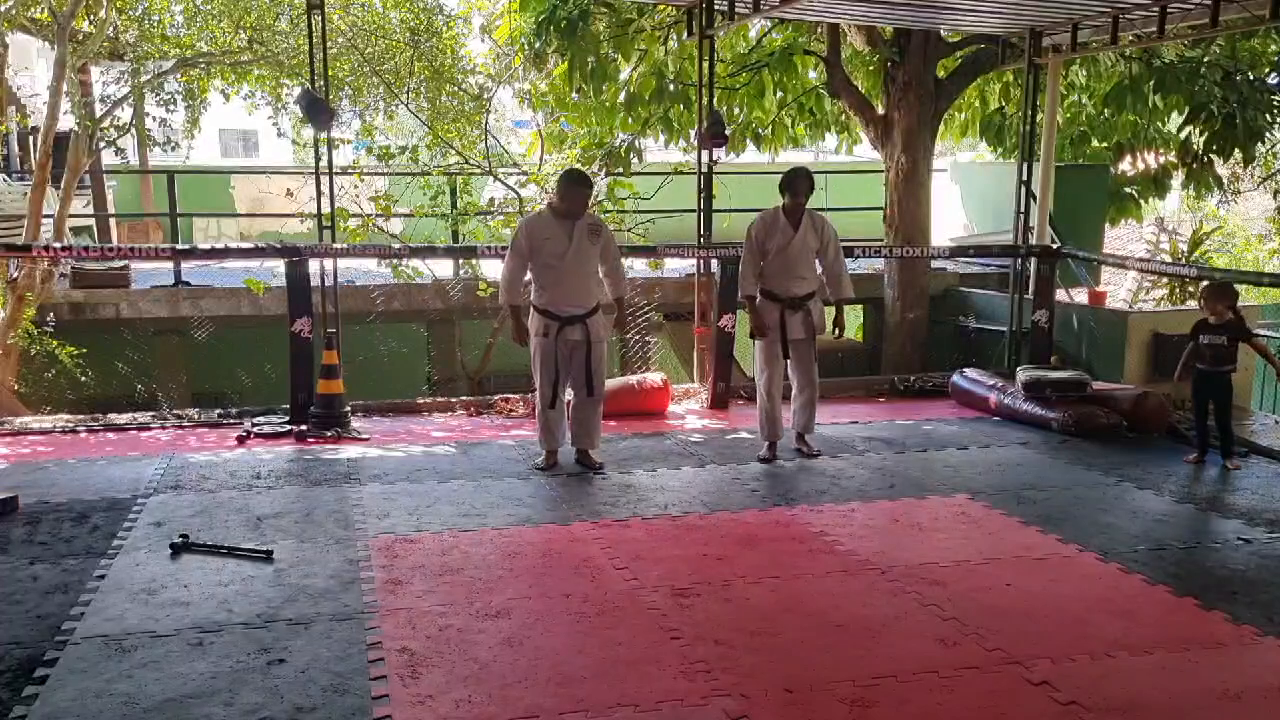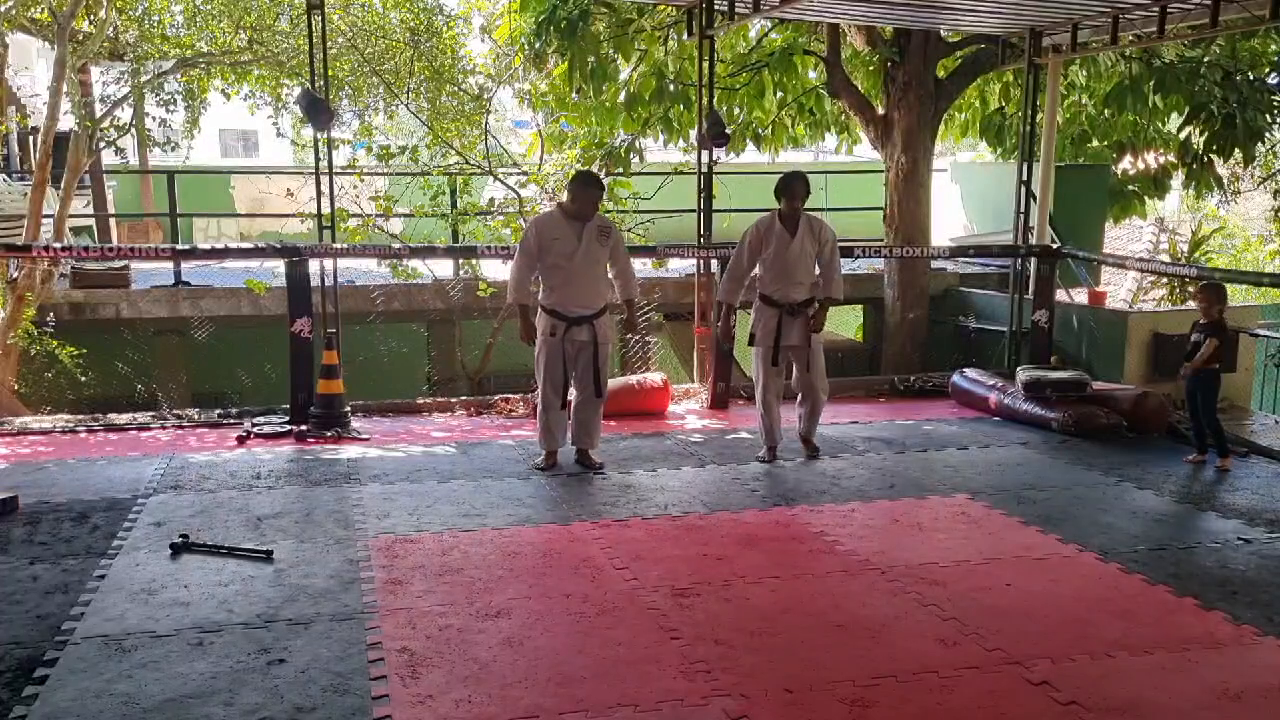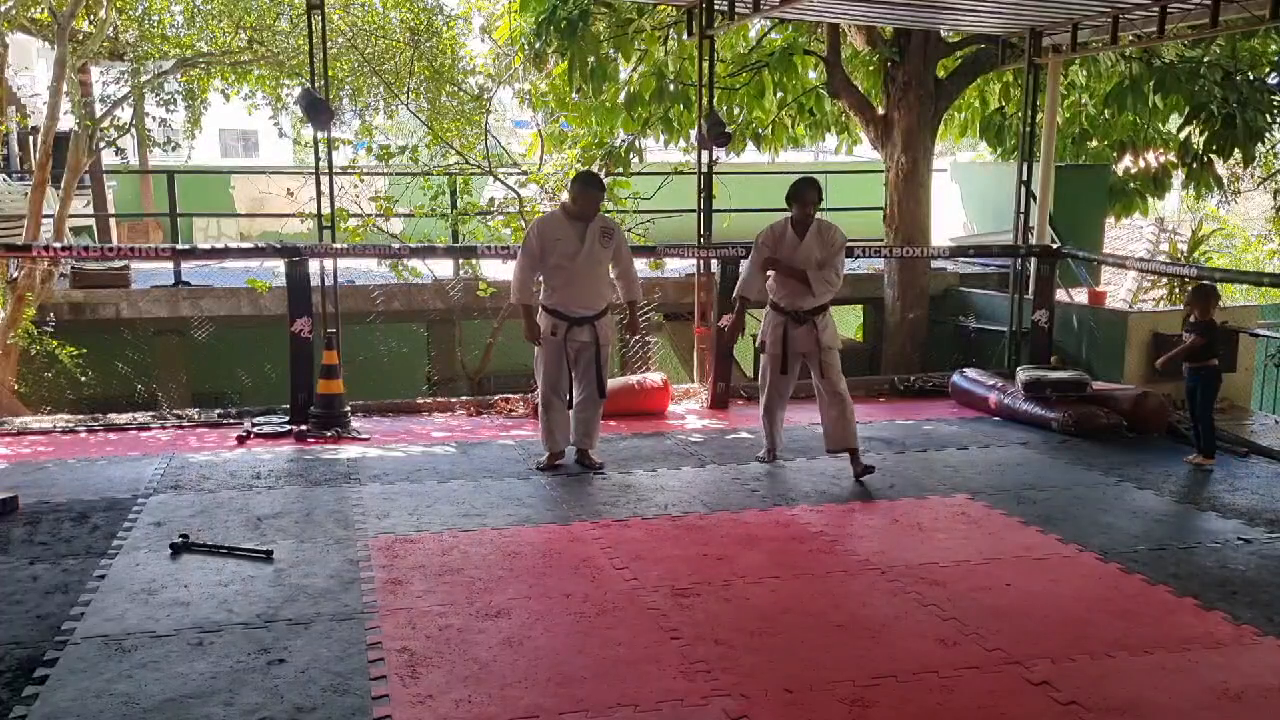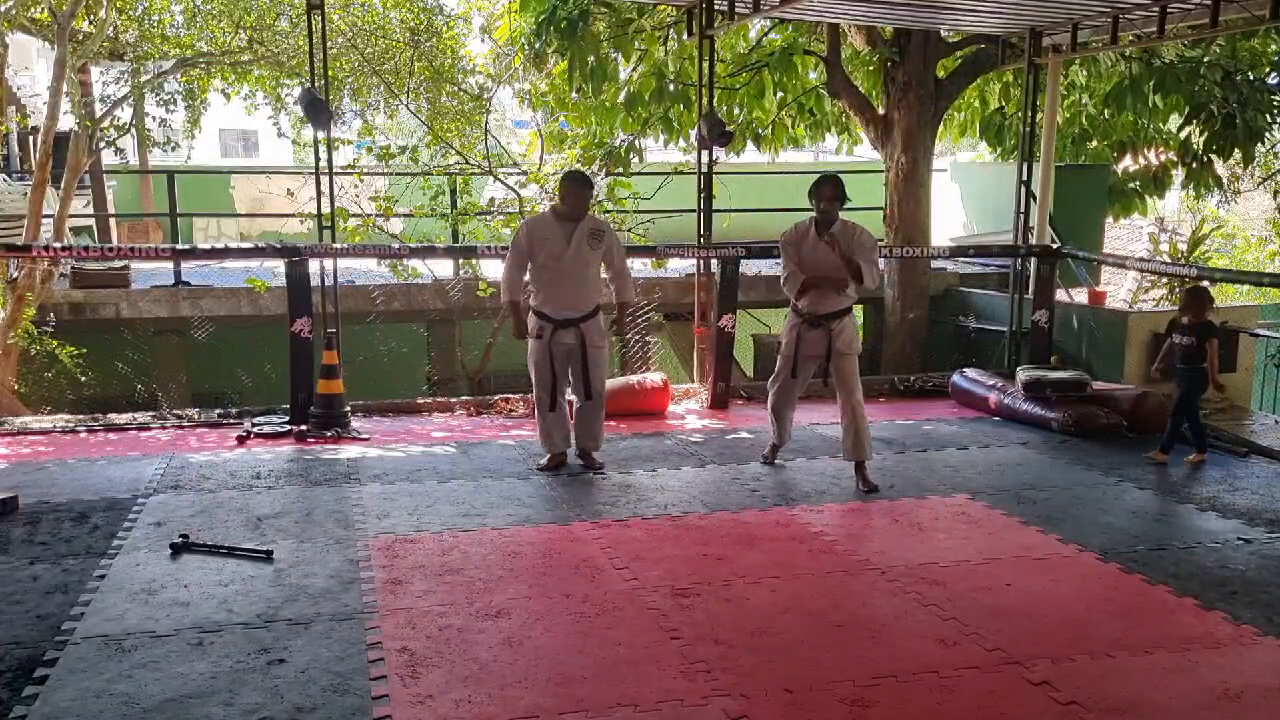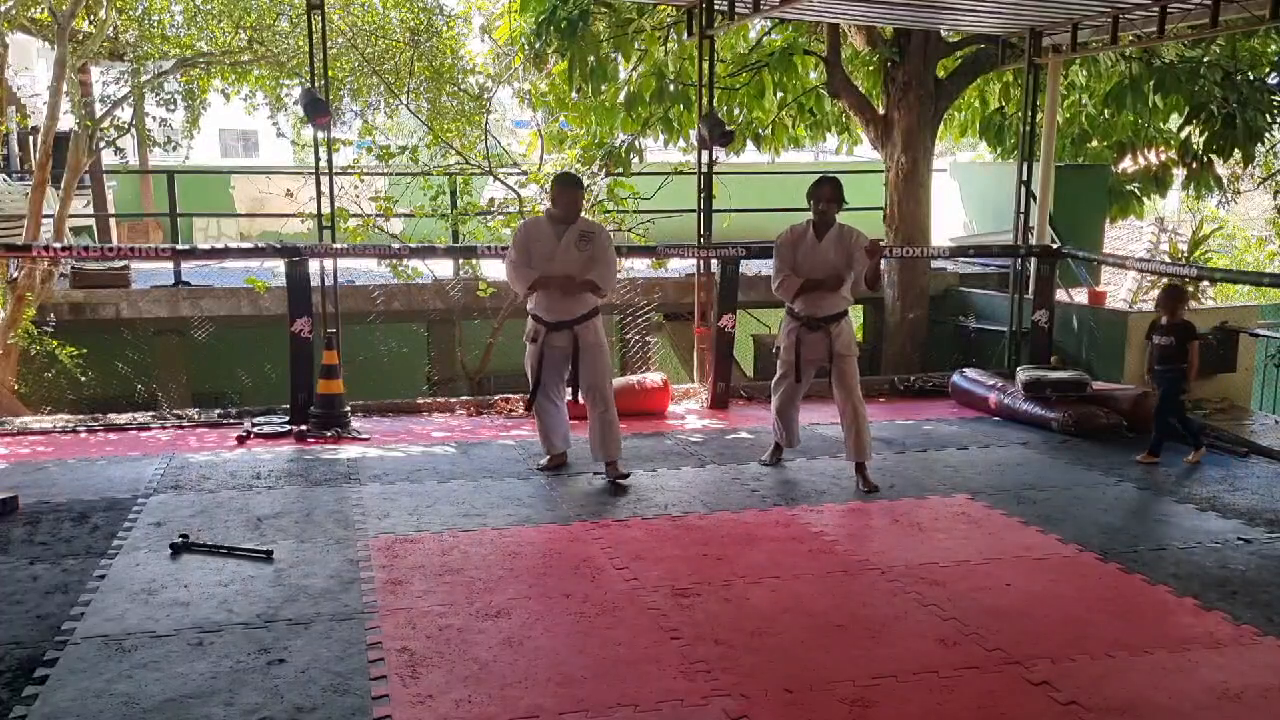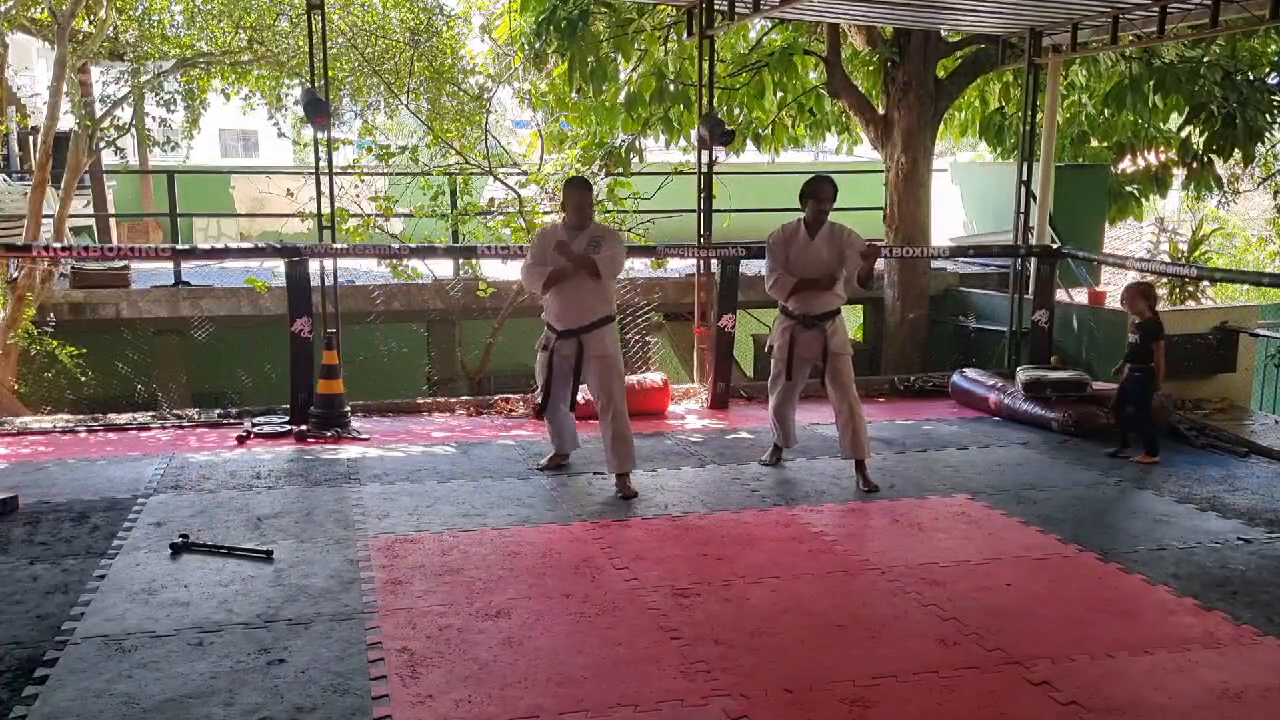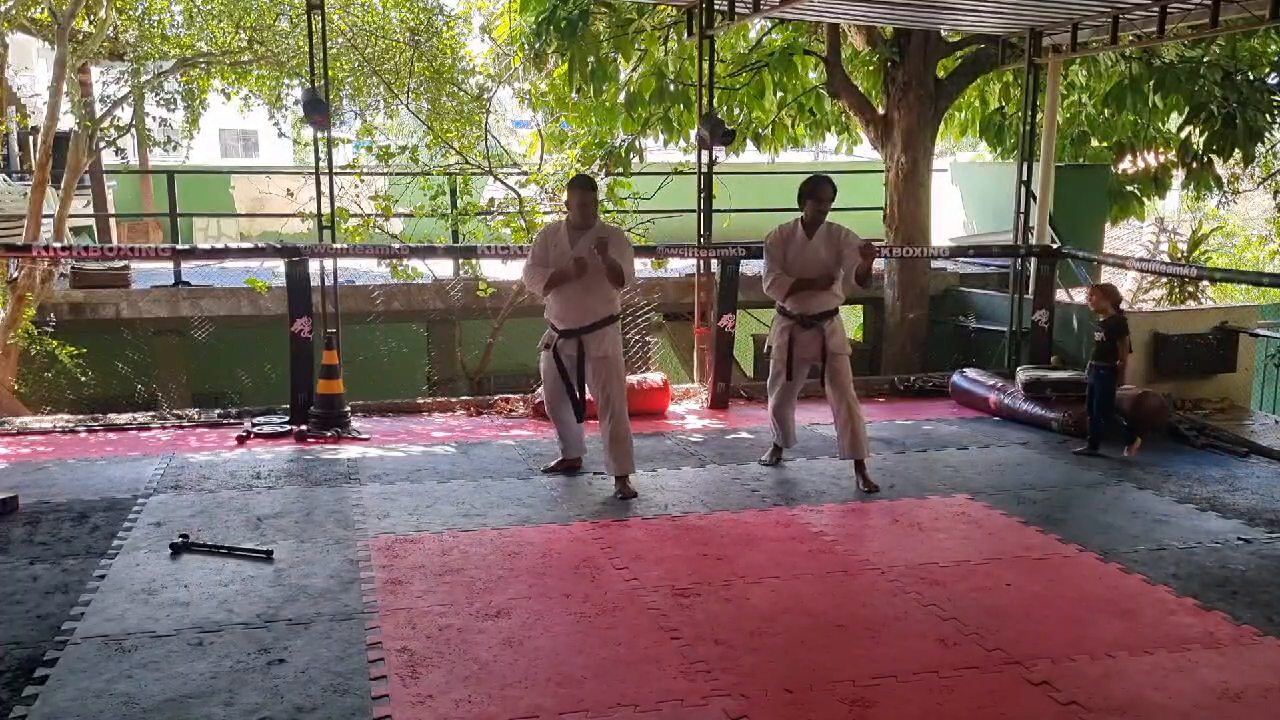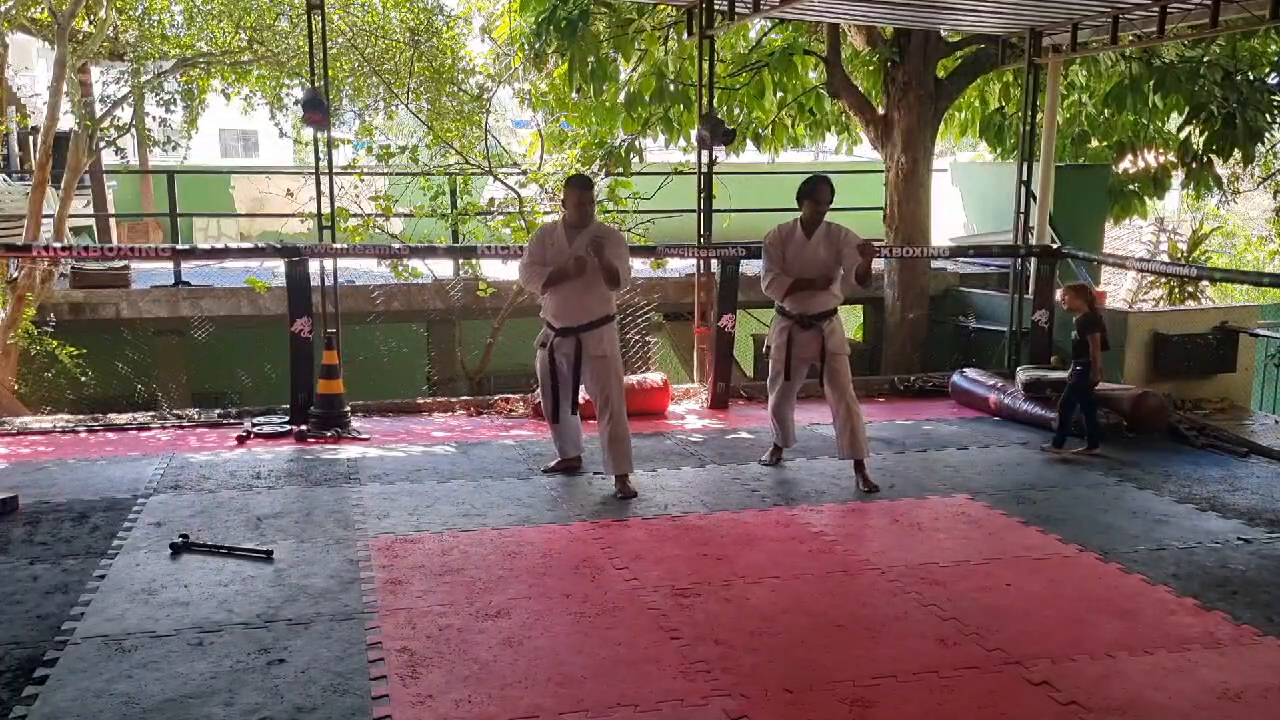
dt=0.3s
person 1, frame 1
left shoulder: (596, 226)
right shoulder: (532, 226)
left elbow: (613, 268)
right elbow: (513, 274)
left wrist: (620, 308)
right wrist: (516, 320)
left hip: (589, 322)
right hip: (548, 323)
left knee: (590, 391)
right knee: (549, 391)
left ankle: (584, 449)
right ankle: (551, 450)
person 1, frame 2
left shoulder: (606, 228)
right shoulder: (541, 226)
left elbow: (623, 271)
right elbow: (521, 274)
left wrist: (631, 311)
right wrist: (525, 319)
left hip: (596, 323)
right hip: (555, 323)
left knee: (593, 391)
right knee: (551, 390)
left ankle: (584, 449)
right ankle: (550, 450)
person 1, frame 3
left shoulder: (610, 229)
right shoulder: (543, 227)
left elbow: (625, 272)
right elbow: (524, 274)
left wrist: (633, 313)
right wrist: (529, 319)
left hip: (596, 324)
right hip: (555, 324)
left knee: (592, 392)
right knee: (553, 390)
left ankle: (584, 448)
right ankle: (555, 449)
person 1, frame 4
left shoulder: (601, 230)
right shoulder: (533, 228)
left elbow: (619, 272)
right elbow: (513, 272)
left wrist: (621, 312)
right wrist: (516, 315)
left hip: (588, 325)
right hip: (545, 326)
left knee: (592, 392)
right knee: (547, 393)
left ankle: (586, 448)
right ankle: (557, 451)
person 1, frame 5
left shoulder: (595, 232)
right shoulder: (527, 230)
left elbow: (608, 273)
right elbow: (514, 272)
left wrist: (577, 284)
right wrist: (552, 281)
left hip: (585, 326)
right hip: (543, 328)
left knee: (599, 393)
right knee: (545, 394)
left ankle: (610, 460)
right ankle: (557, 452)
person 1, frame 6
left shoulder: (608, 236)
right shoulder: (544, 237)
left elbow: (608, 267)
right elbow: (530, 277)
left wrist: (572, 257)
right wrist: (567, 271)
left hip: (598, 334)
right hip: (556, 335)
left knee: (612, 402)
right knee: (552, 398)
left ankle: (623, 474)
right ankle: (561, 450)
person 1, frame 7
left shoulder: (613, 236)
right shoulder: (548, 236)
left elbow: (623, 279)
right elbow: (532, 277)
left wrist: (607, 258)
right wrist: (567, 273)
left hip: (600, 335)
right hip: (559, 335)
left knee: (612, 404)
right knee: (557, 401)
left ankle: (622, 475)
right ankle: (572, 456)
person 1, frame 8
left shoulder: (609, 236)
right shoulder: (544, 235)
left elbow: (619, 280)
right elbow: (528, 275)
left wrist: (603, 260)
right wrist: (566, 271)
left hip: (597, 334)
right hip: (555, 334)
left knee: (610, 403)
right knee: (554, 401)
left ankle: (621, 475)
right ankle: (570, 456)
person 2, frame 1
left shoulder: (820, 225)
right shoulder: (763, 224)
left elbow: (835, 269)
right elbow: (750, 270)
left wrist: (840, 312)
right wrist: (753, 311)
left hip: (806, 309)
right hip: (772, 309)
left knee: (806, 379)
right knee: (769, 380)
left ankle: (801, 436)
right ankle: (770, 440)
person 2, frame 2
left shoulder: (819, 229)
right shoulder: (760, 230)
left elbow: (831, 274)
right elbow: (736, 273)
left wrist: (822, 311)
right wrist: (726, 318)
left hip: (806, 315)
right hip: (770, 315)
left knee: (815, 386)
right knee: (767, 387)
left ankle: (806, 435)
right ankle: (770, 443)
person 2, frame 3
left shoulder: (832, 234)
right shoulder: (770, 235)
left elbow: (830, 280)
right elbow: (752, 274)
left wrist: (787, 269)
right wrist: (738, 313)
left hip: (817, 323)
right hip: (781, 322)
left knee: (835, 391)
right knee: (773, 394)
left ankle: (854, 459)
right ankle: (771, 445)
person 2, frame 4
left shoulder: (857, 235)
right shoulder: (794, 235)
left elbow: (869, 278)
right elbow: (790, 280)
left wrist: (841, 253)
right wrist: (827, 283)
left hip: (839, 326)
right hip: (802, 324)
left knee: (851, 398)
right knee: (780, 392)
left ankle: (861, 469)
right ankle: (777, 442)
person 2, frame 5
left shoulder: (852, 239)
right shoulder: (790, 238)
left elbow: (869, 284)
right elbow: (781, 284)
left wrist: (874, 263)
right wrist: (821, 284)
left hip: (836, 329)
right hip: (798, 328)
left knee: (851, 398)
right knee: (784, 395)
left ankle: (861, 469)
right ankle: (780, 443)
person 2, frame 6
left shoulder: (844, 236)
right shoulder: (782, 237)
left elbow: (862, 281)
right elbow: (775, 283)
left wrist: (869, 264)
right wrist: (815, 283)
left hip: (829, 327)
right hip: (791, 326)
left knee: (846, 396)
right knee: (781, 394)
left ankle: (861, 468)
right ankle: (779, 444)
person 2, frame 7
left shoulder: (841, 236)
right shoulder: (779, 237)
left elbow: (860, 279)
right elbow: (772, 283)
left wrist: (867, 262)
right wrist: (812, 282)
left hip: (827, 327)
right hip: (790, 327)
left knee: (844, 396)
right knee: (780, 394)
left ankle: (860, 468)
right ankle: (779, 444)
person 2, frame 8
left shoulder: (840, 236)
right shoulder: (778, 236)
left elbow: (860, 278)
right elbow: (770, 283)
left wrist: (866, 261)
right wrist: (810, 283)
left hip: (826, 327)
right hip: (788, 326)
left knee: (843, 396)
right knee: (780, 394)
left ankle: (860, 468)
right ankle: (779, 444)
